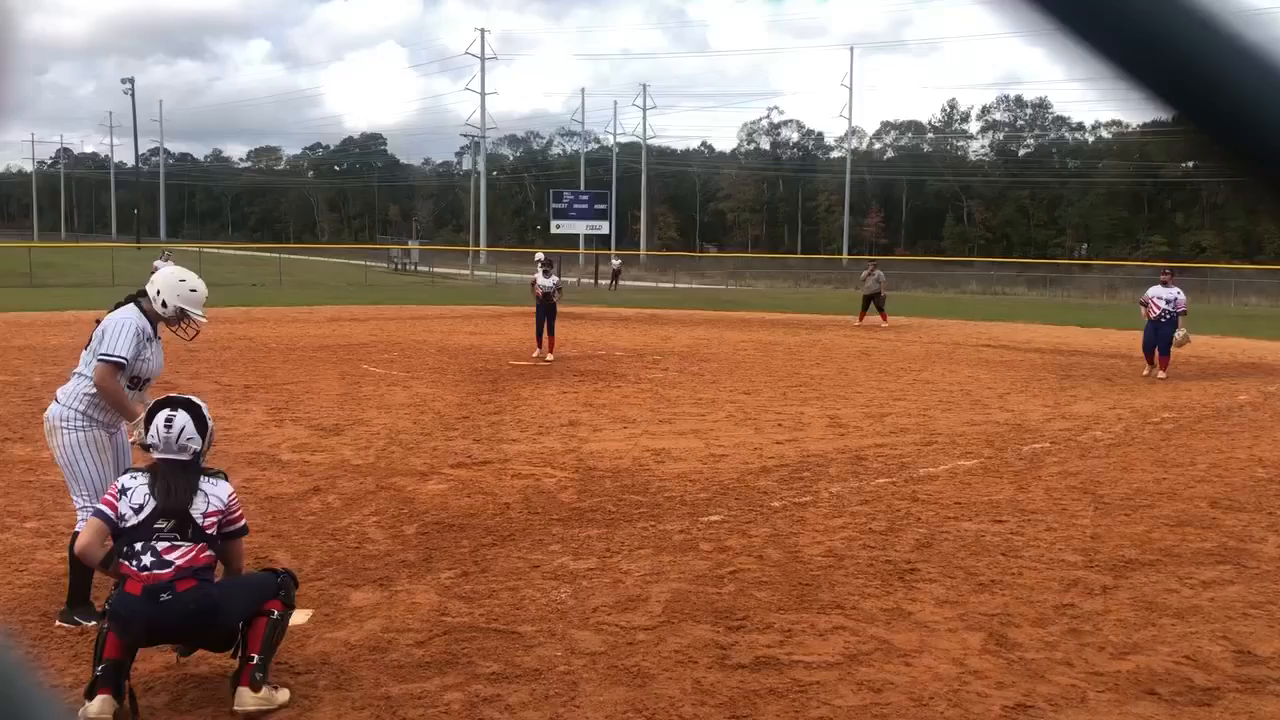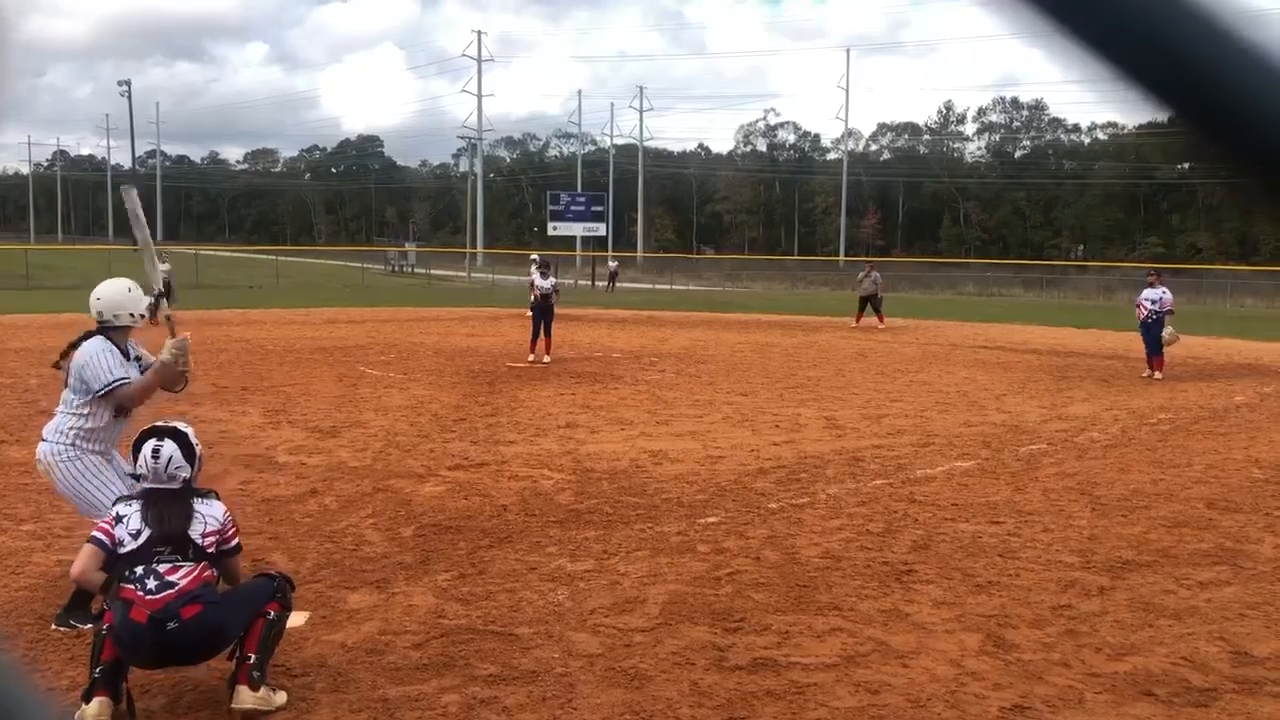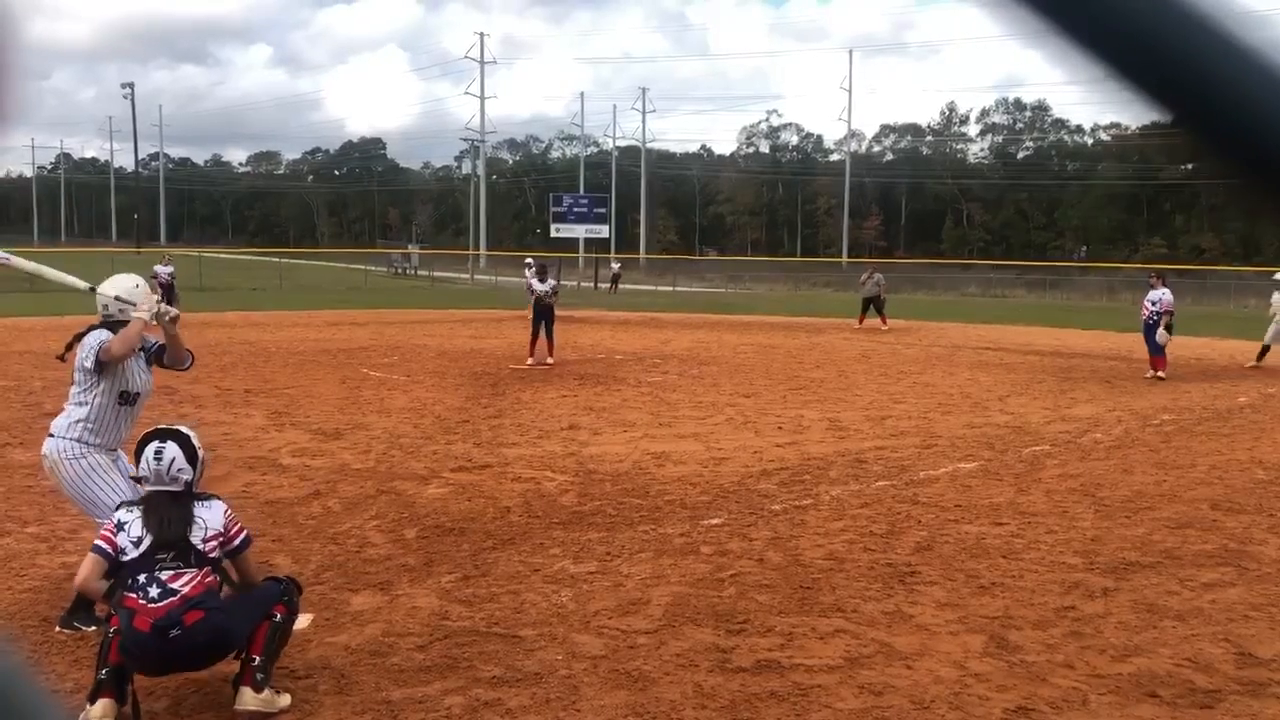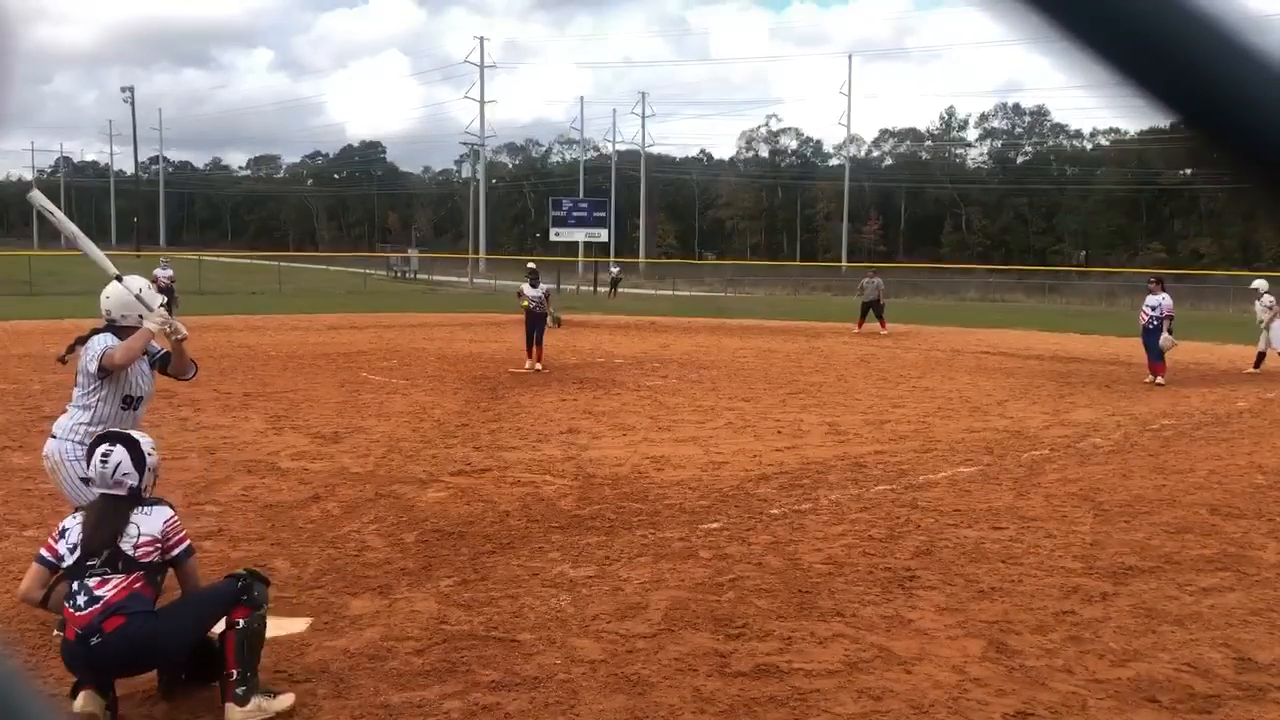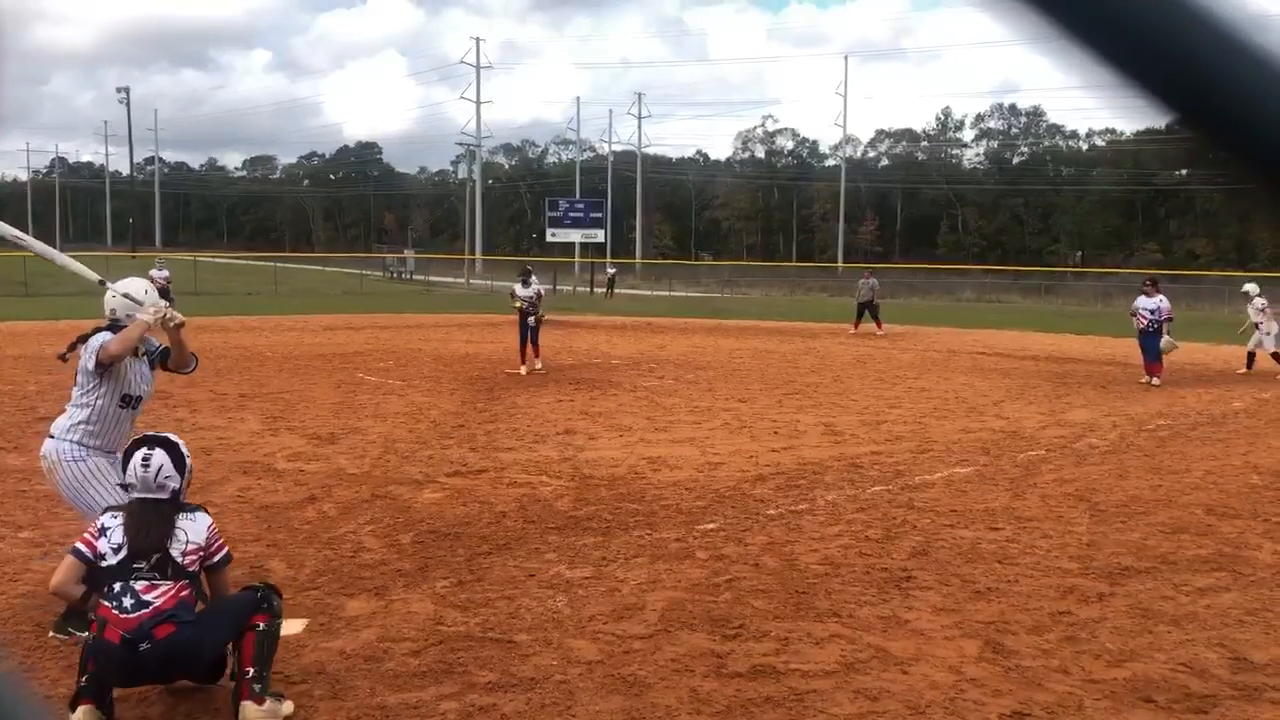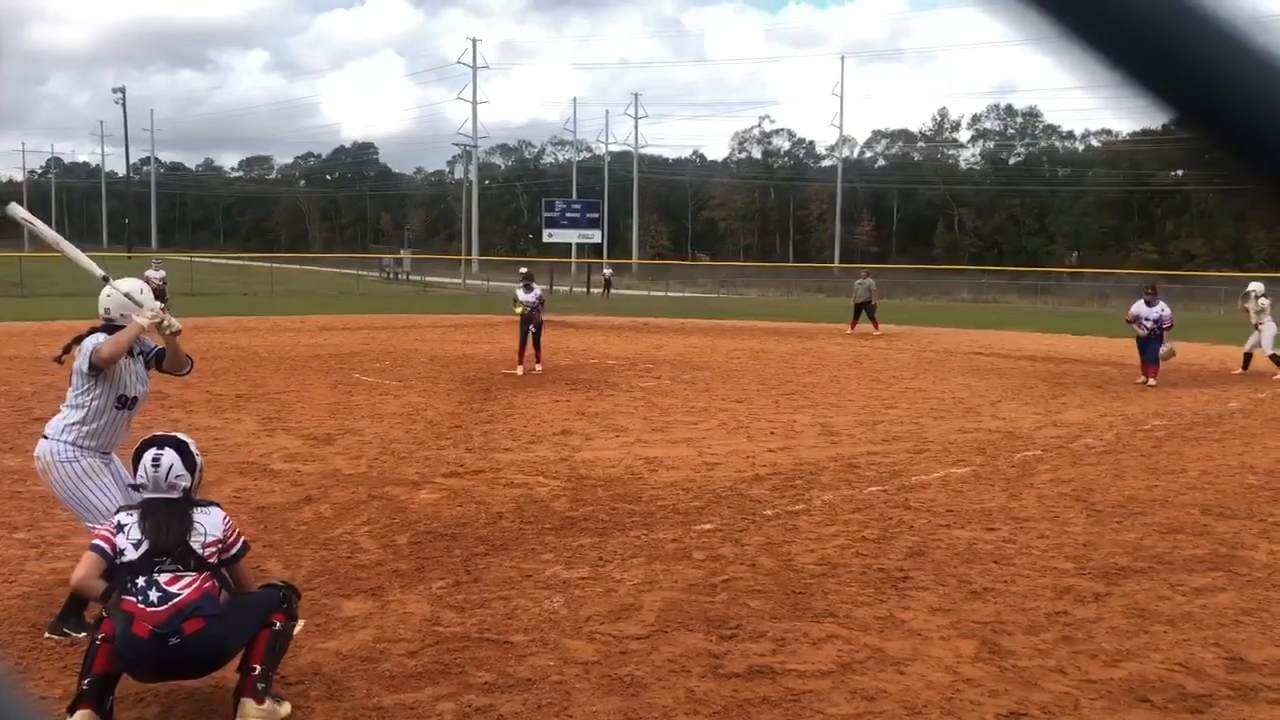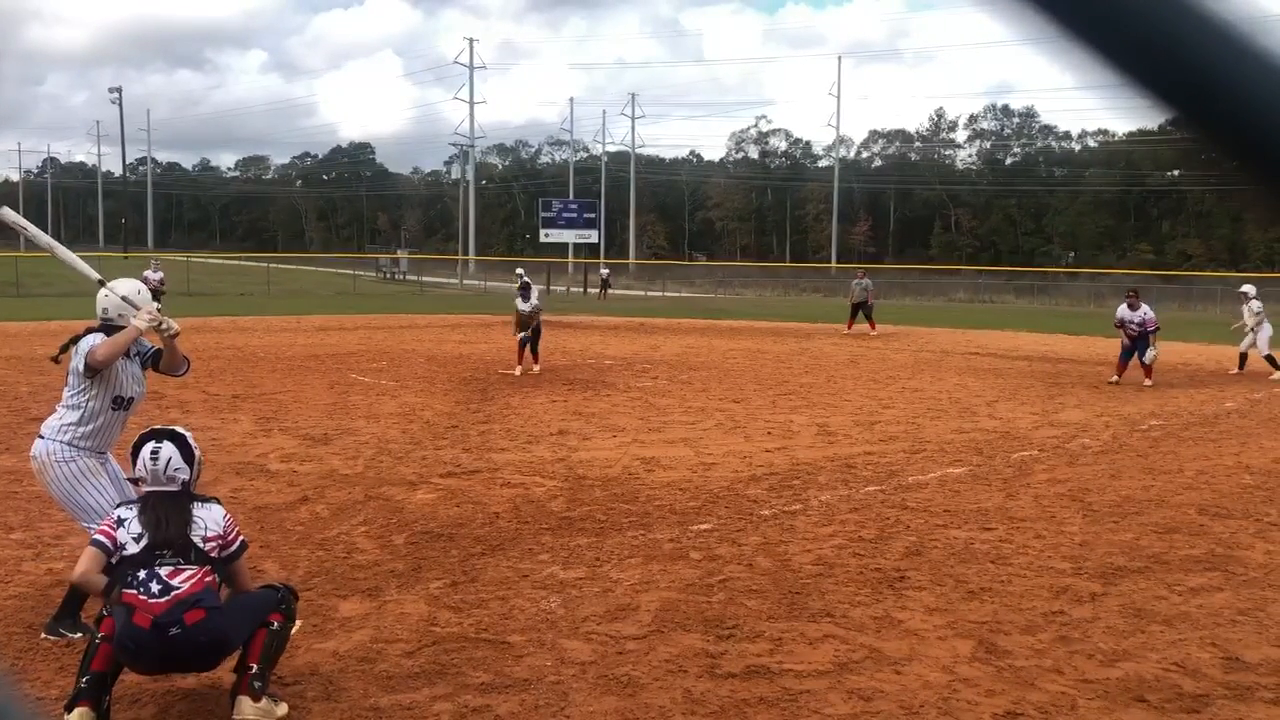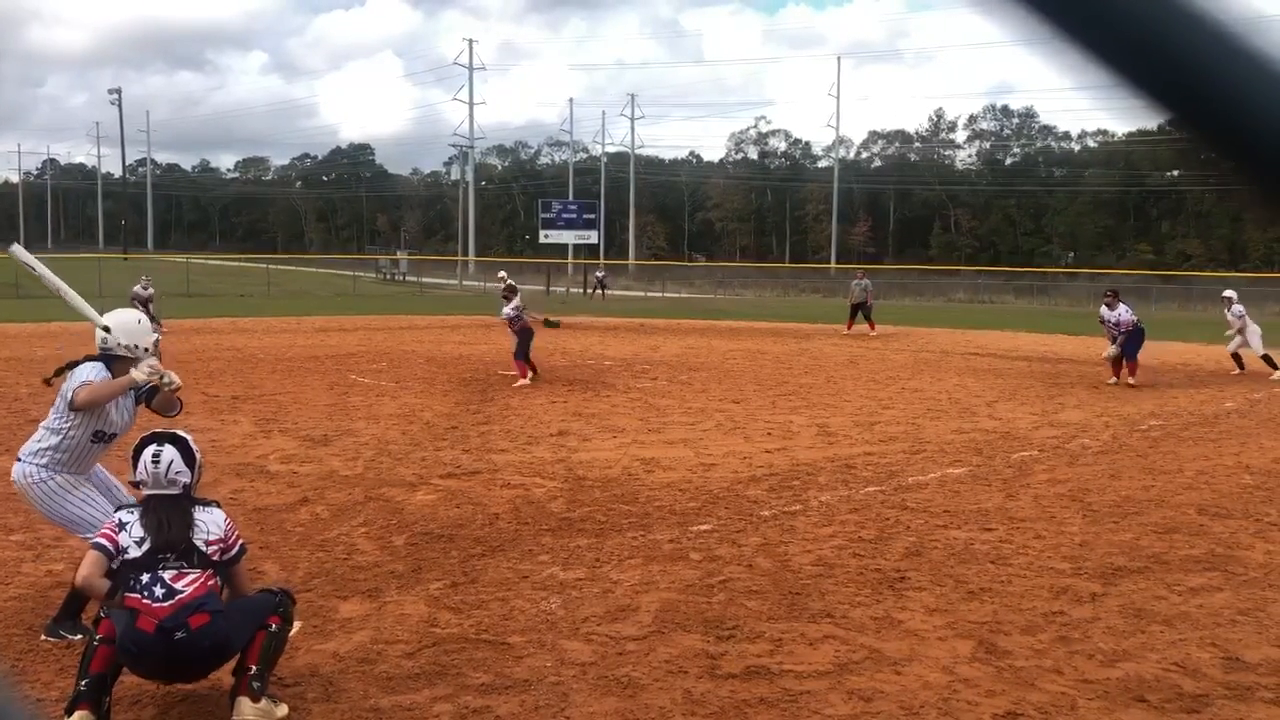
dt=0.7s
person 1, frame 1
left shoulder: (148, 326)
right shoulder: (127, 323)
right elbow: (104, 379)
right wrist: (138, 418)
left hip: (109, 424)
right hip: (76, 422)
right knee: (94, 511)
right ankle: (76, 608)
person 1, frame 2
left shoulder: (129, 350)
right shoulder: (97, 352)
left elbow: (170, 384)
right elbow: (130, 398)
left wrist: (177, 363)
right wrist: (163, 363)
left hip: (98, 451)
right hip: (67, 453)
right ankle: (73, 612)
person 1, frame 3
left shoulder: (141, 343)
right shoulder: (97, 340)
left elbow: (181, 361)
right elbow: (117, 351)
left wrist: (169, 328)
right wrist: (142, 319)
left hip: (104, 449)
right hip: (72, 449)
right ankle: (78, 614)
person 1, frame 4
left shoulder: (145, 348)
right shoulder: (101, 343)
left elbow: (184, 372)
right elbow: (119, 360)
left wrist: (176, 341)
right wrist: (152, 328)
right hip: (73, 450)
person 1, frame 5
left shoulder: (145, 346)
right shoulder: (101, 342)
left elbow: (185, 365)
right elbow: (114, 351)
left wrist: (174, 332)
right wrist: (146, 322)
left hip: (104, 452)
right hip: (70, 451)
right ankle: (73, 618)
person 1, frame 6
left shoulder: (140, 348)
right shoulder: (95, 343)
left elbow: (180, 367)
right elbow: (106, 355)
left wrist: (170, 337)
right wrist: (141, 324)
left hip: (98, 453)
right hip: (66, 452)
right ankle: (67, 619)
person 1, frame 7
left shoulder: (137, 348)
right shoulder: (93, 343)
left elbow: (176, 368)
right elbow: (101, 358)
left wrist: (169, 339)
right wrist: (138, 328)
left hip: (93, 452)
right hip: (61, 452)
right ankle: (64, 620)
person 1, frame 8
left shoulder: (129, 377)
right shoulder: (90, 373)
left elbow: (168, 409)
right elbow: (83, 401)
left wrist: (170, 388)
right wrist: (133, 378)
left hip: (76, 470)
right hip: (41, 473)
right ankle: (63, 623)
person 2, frame 1
left shoulder: (126, 484)
right shoulder: (219, 489)
left elbow: (84, 547)
right elbow: (235, 568)
left wrist: (124, 573)
left hip: (135, 620)
right hip: (196, 613)
right knee: (279, 583)
left ankle: (103, 693)
right ankle: (251, 686)
person 2, frame 2
left shoulder: (121, 512)
right shoulder: (213, 509)
left elbow: (81, 572)
right elbow: (235, 579)
left wrist: (121, 591)
left hip: (136, 643)
right hip: (200, 634)
left knee: (115, 607)
right knee: (275, 587)
left ankle: (100, 696)
right ankle: (249, 685)
person 2, frame 3
left shoulder: (123, 517)
right shoulder: (215, 510)
left elbow: (84, 582)
right elbow: (251, 582)
left wrist: (125, 600)
right wrist: (225, 604)
left hip: (141, 653)
right hip: (203, 641)
right knee: (282, 591)
right ankle: (254, 687)
person 2, frame 4
left shoulder: (71, 523)
right shoulder: (160, 516)
left elbow: (28, 591)
right elbow: (193, 591)
left hip: (79, 658)
right hip: (137, 645)
right knee: (245, 587)
left ankle: (93, 690)
person 2, frame 5
left shoulder: (107, 522)
right shoulder: (200, 522)
left elbow: (60, 584)
right elbow: (222, 598)
left wrist: (106, 605)
left hip: (114, 662)
right hip: (178, 654)
right knee: (262, 598)
person 2, frame 6
left shoulder: (122, 522)
right shoulder: (214, 518)
left elbow: (81, 580)
right elbow: (246, 590)
left wrist: (128, 604)
left hip: (137, 657)
right hip: (202, 648)
left knee: (113, 615)
right knee: (280, 597)
person 2, frame 7
left shoulder: (122, 516)
right shoulder: (214, 513)
left elbow: (83, 574)
right elbow: (243, 589)
left wrist: (128, 599)
left hip: (138, 649)
right hip: (203, 640)
left knee: (114, 614)
right knee: (279, 599)
person 2, frame 8
left shoulder: (123, 520)
right shoulder: (215, 517)
left elbow: (86, 579)
right elbow: (241, 592)
left wrist: (133, 604)
left hip: (140, 653)
right hip: (205, 644)
left knee: (111, 614)
right knee: (276, 603)
